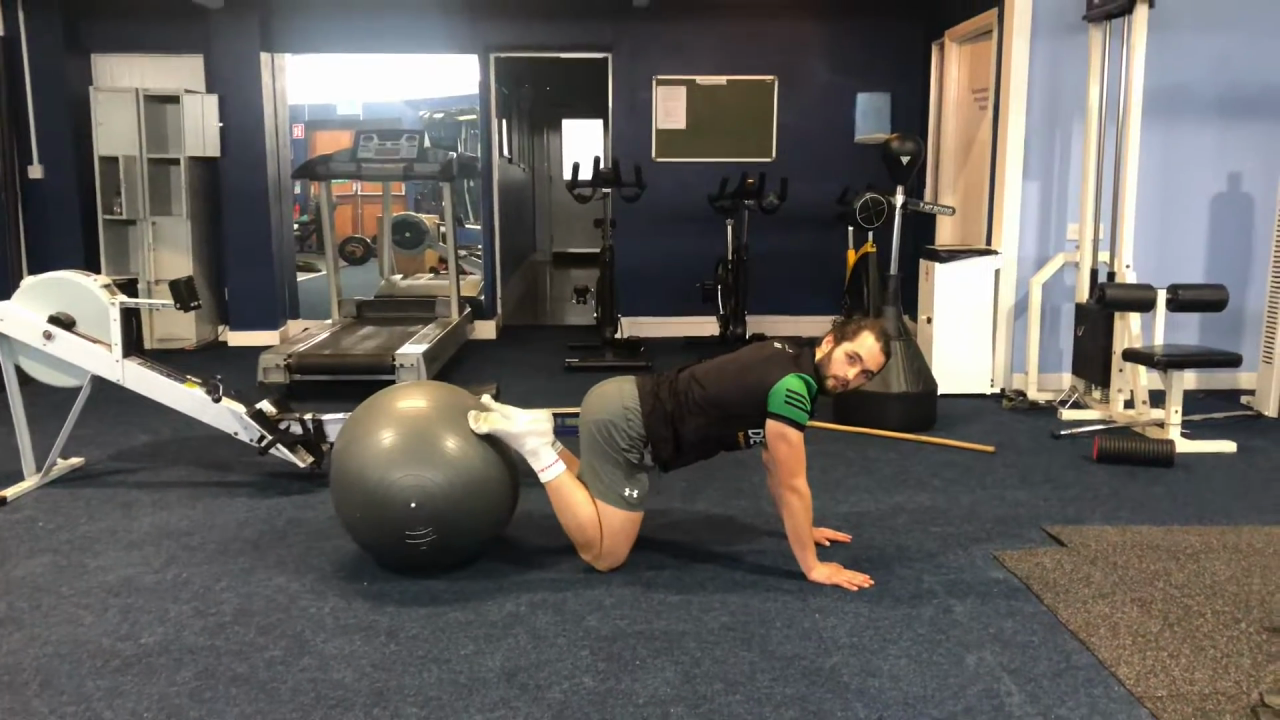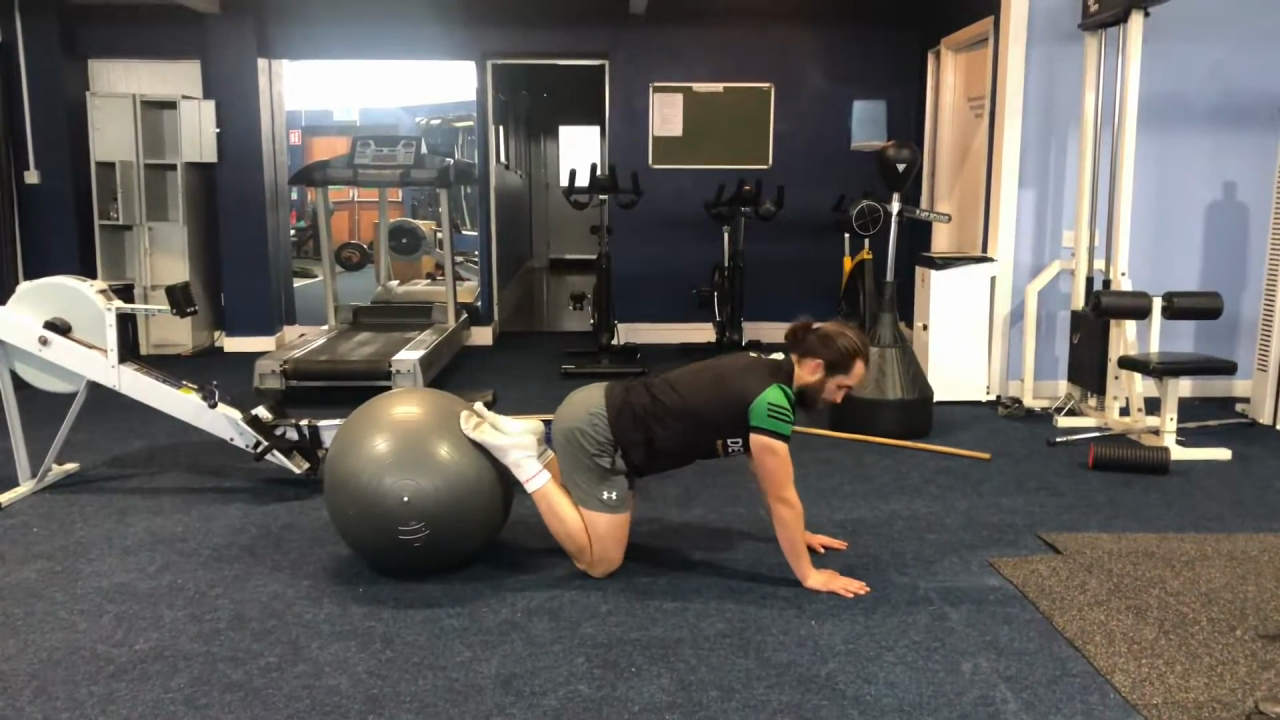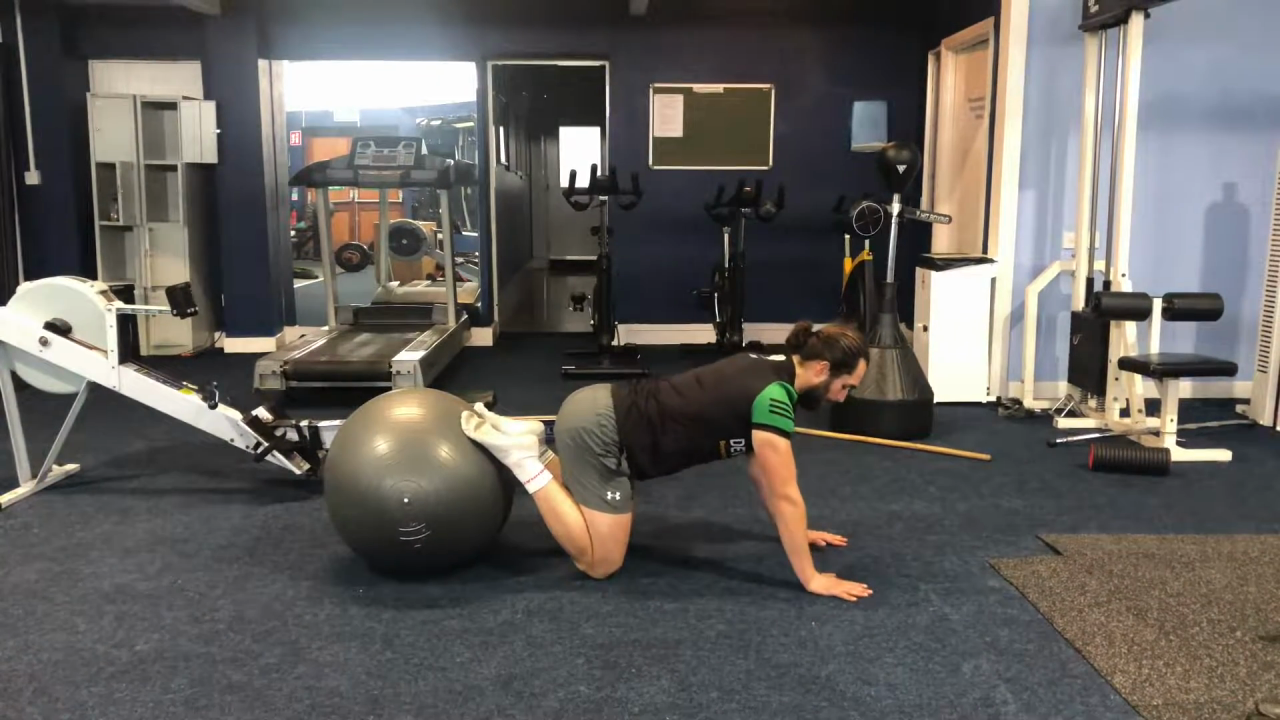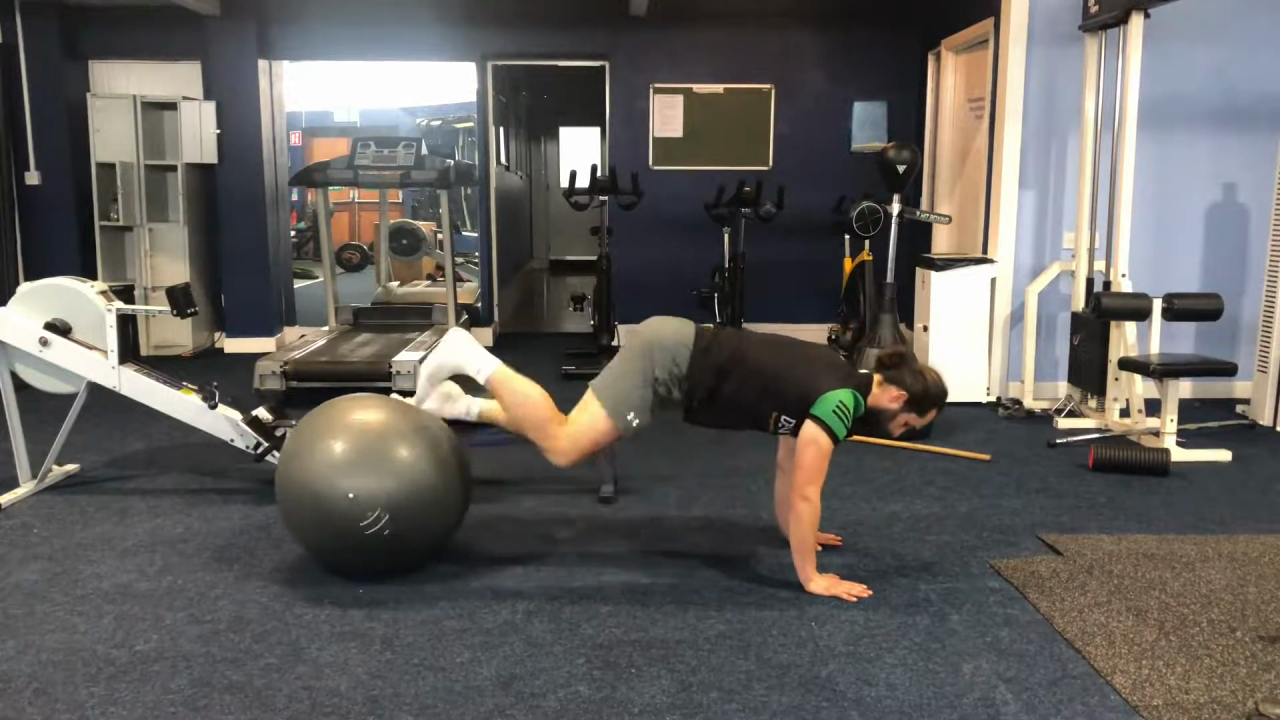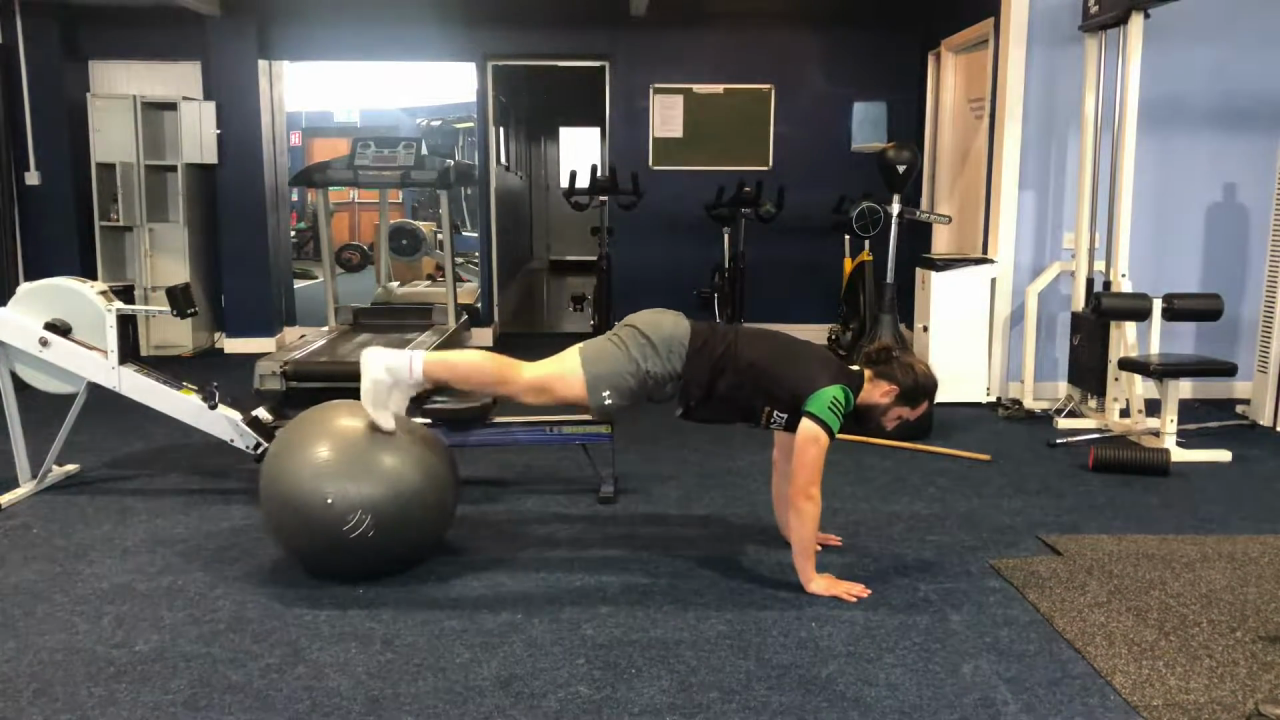
dt=1s
person 1, frame 1
left shoulder: (790, 359)
right shoulder: (793, 387)
left elbow: (773, 463)
right elbow: (792, 485)
left wrist: (802, 529)
right wrist: (813, 567)
left hip: (624, 400)
right hip: (625, 422)
left knee: (601, 512)
right knee: (604, 554)
left ankle: (537, 432)
right ankle: (535, 443)
person 1, frame 2
left shoulder: (770, 369)
right shoulder: (772, 398)
left elbow: (765, 468)
right elbow: (781, 497)
left wrist: (798, 532)
right wrist: (808, 575)
left hip: (598, 410)
right hip: (596, 431)
left knee: (610, 520)
right knee: (601, 561)
left ankle: (529, 441)
right ankle: (519, 454)
person 1, frame 3
left shoulder: (768, 372)
right shoulder: (774, 397)
left elbow: (761, 472)
right elbow: (786, 495)
left wrist: (797, 533)
right wrist: (811, 578)
left hip: (597, 411)
right hip: (598, 431)
left knee: (602, 523)
right knee: (601, 562)
left ankle: (526, 442)
right ankle: (521, 455)
person 1, frame 4
left shoulder: (832, 381)
right shoulder: (840, 401)
left elbow: (785, 465)
right elbow: (805, 492)
left wrist: (794, 532)
right wrist: (811, 577)
left hip: (671, 343)
right hip: (669, 357)
left knee: (569, 434)
right knee: (563, 446)
left ankle: (462, 401)
right ankle: (471, 357)
person 1, frame 5
left shoulder: (824, 378)
right shoulder: (832, 396)
left elbow: (782, 461)
right elbow: (805, 491)
left wrist: (792, 532)
right wrist: (811, 577)
left hip: (664, 336)
right hip: (663, 353)
left knee: (527, 373)
right knee: (531, 387)
left ankle: (408, 368)
right ankle: (402, 367)
